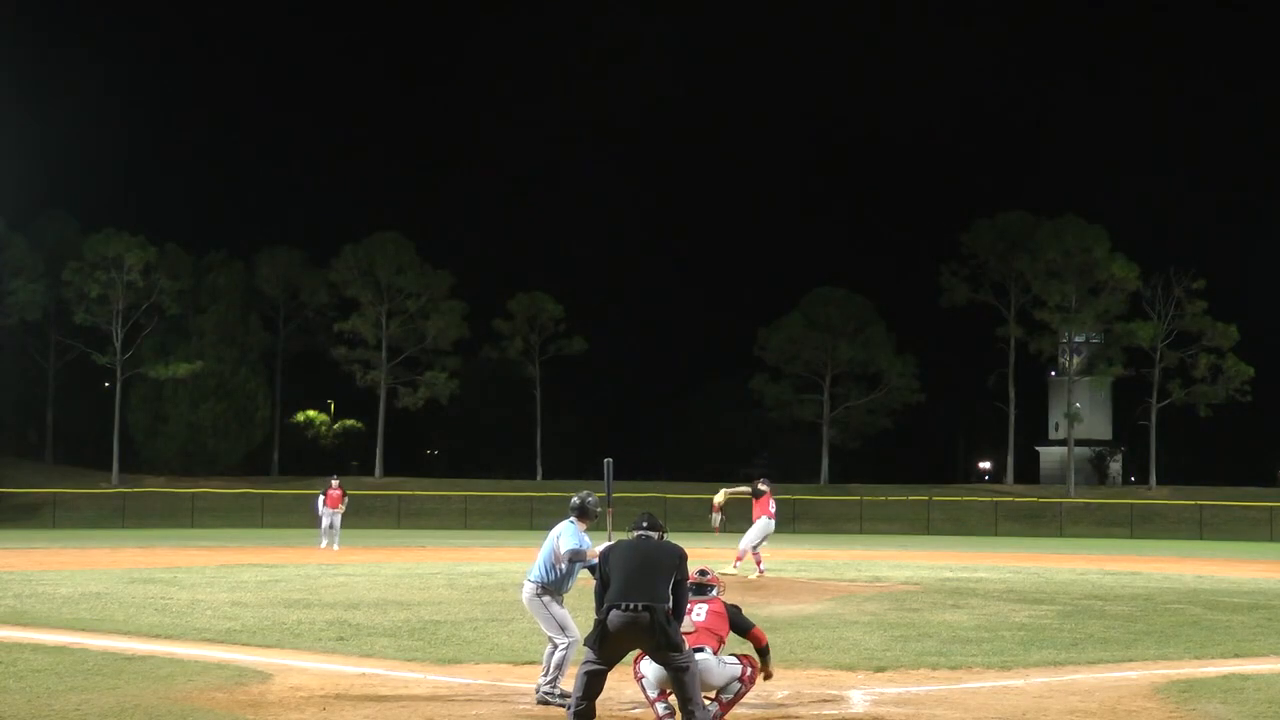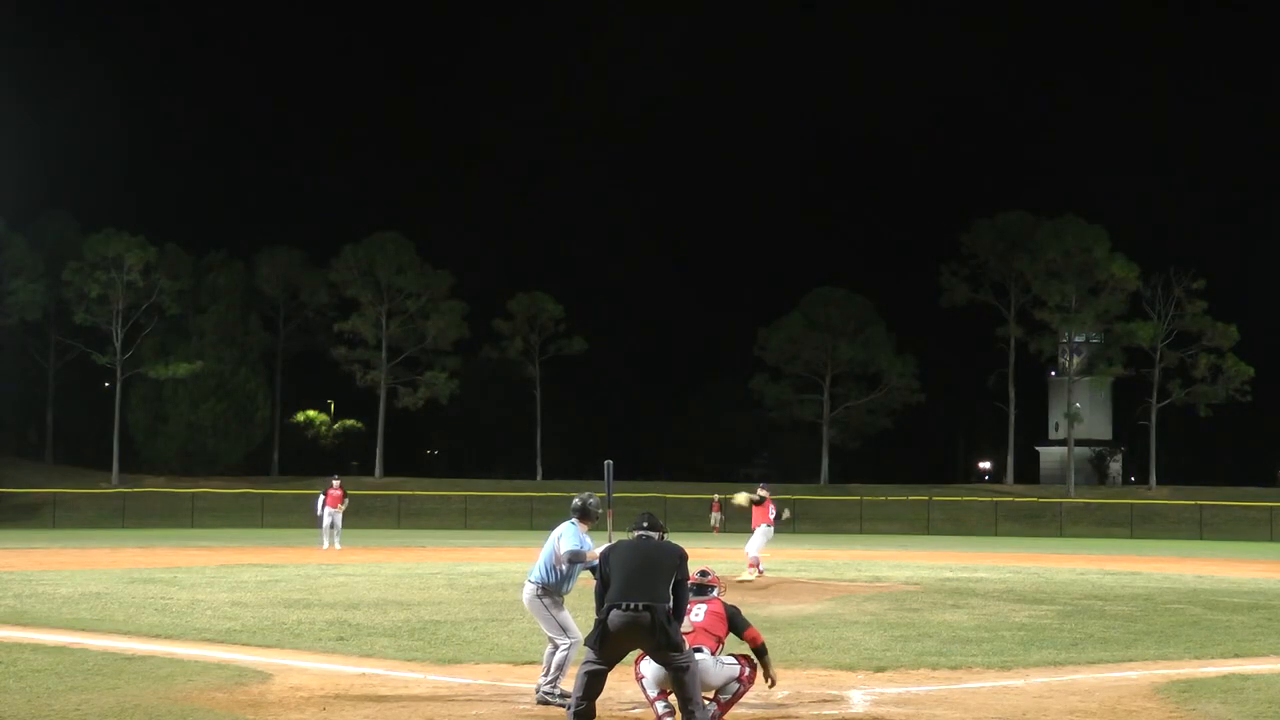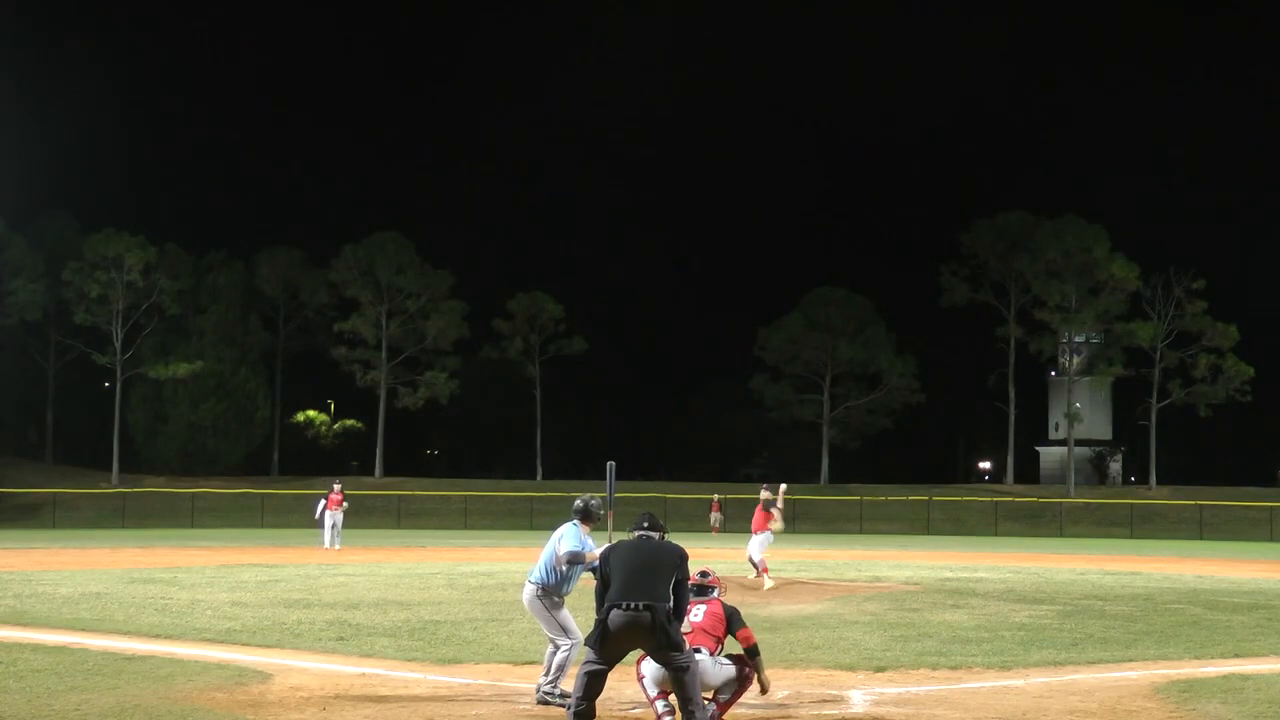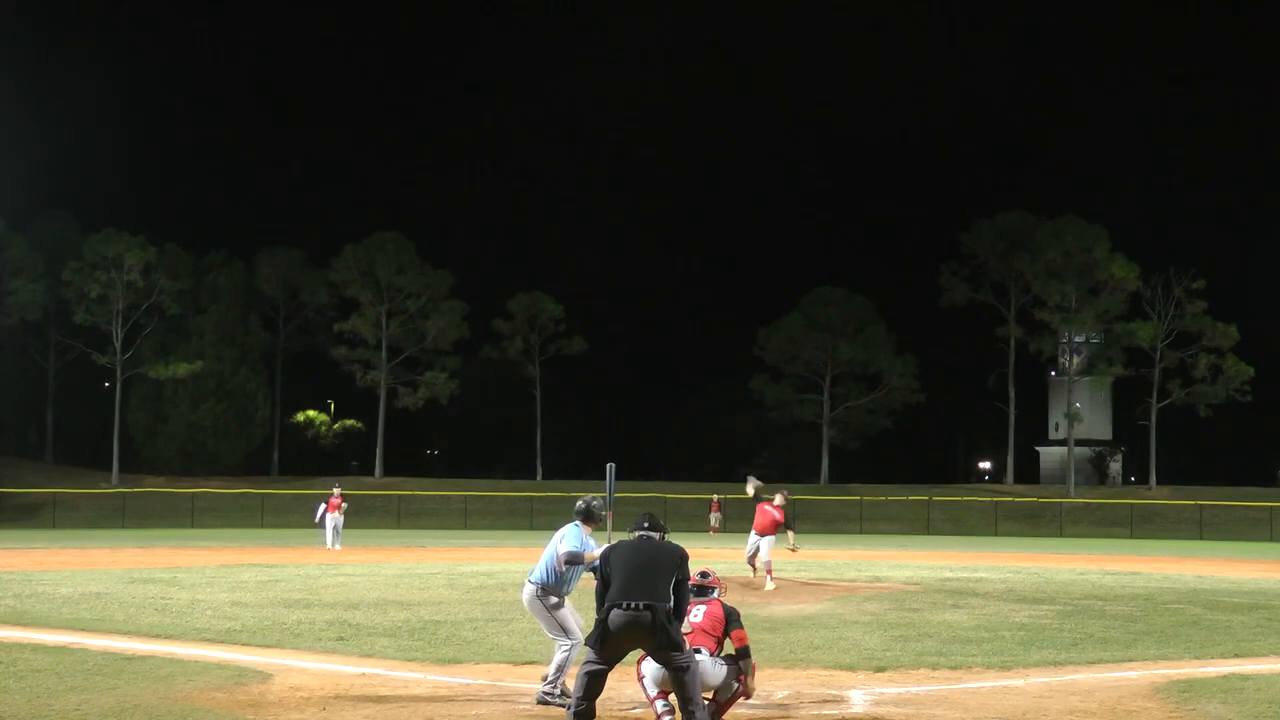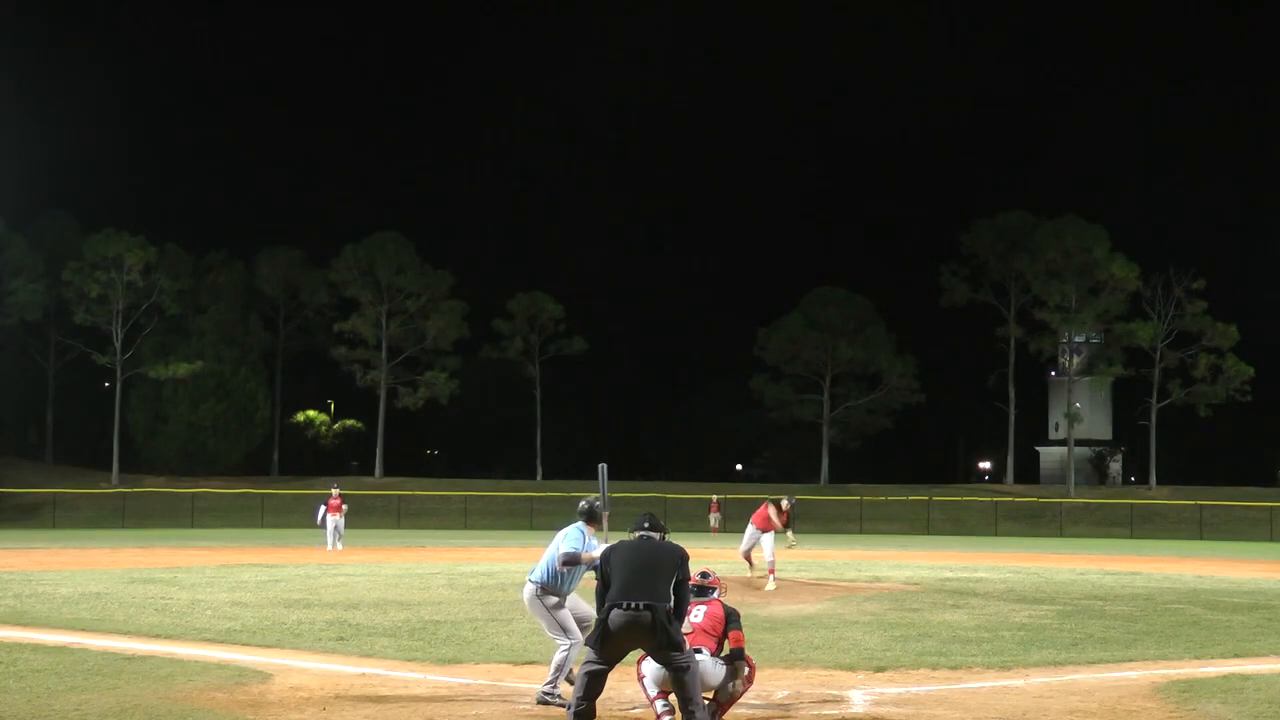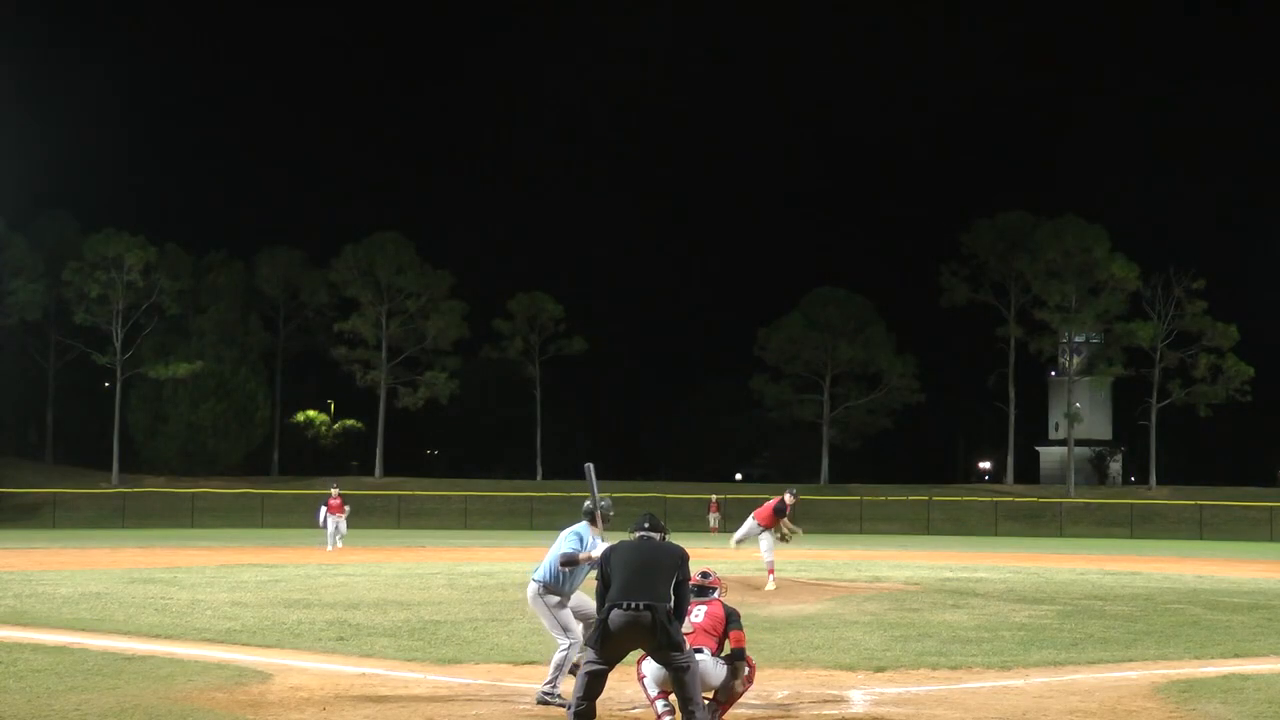
dt=0.1s
person 1, frame 1
left shoulder: (581, 536)
right shoulder: (569, 529)
left elbow: (596, 570)
right elbow: (570, 556)
right wrist: (599, 550)
left hip: (547, 592)
right hip: (539, 592)
left knee: (559, 638)
right knee: (570, 638)
left ankle: (546, 684)
right ankle: (548, 692)
person 1, frame 2
left shoulder: (584, 538)
right shoulder: (570, 530)
right elbow: (570, 557)
right wrist: (599, 552)
left hip: (548, 593)
right hip: (540, 593)
left knee: (559, 638)
right knee: (572, 639)
left ankle: (546, 684)
right ankle: (547, 692)
person 1, frame 3
left shoulder: (585, 539)
right shoulder: (571, 531)
right elbow: (569, 558)
right wrist: (599, 553)
left hip: (549, 594)
right hip: (540, 594)
left knee: (560, 639)
right knee: (573, 640)
left ankle: (546, 683)
right ankle: (548, 692)
person 1, frame 4
left shoulder: (589, 540)
right shoulder: (574, 532)
right elbow: (568, 558)
right wrist: (597, 555)
left hip: (554, 593)
right hip: (540, 593)
left knee: (567, 636)
right knee: (573, 640)
left ankle: (553, 676)
right ankle: (548, 692)
person 1, frame 5
left shoulder: (591, 540)
right shoulder: (576, 532)
right elbow: (566, 559)
right wrist: (595, 555)
left hip: (556, 592)
right hip: (541, 593)
left knee: (587, 618)
right knee: (572, 640)
left ankle: (562, 667)
right ankle: (548, 692)
person 1, frame 6
left shoulder: (597, 539)
right shoulder: (578, 533)
right elbow: (564, 559)
right wrist: (591, 555)
left hip: (562, 592)
right hip: (543, 592)
left knee: (596, 614)
right knee: (571, 639)
left ankle: (572, 663)
right ankle: (547, 693)
person 2, frame 1
left shoulder: (610, 551)
right shoulder: (675, 552)
left elbow: (599, 597)
right elbow: (681, 598)
left wrist: (605, 624)
right wrist: (673, 629)
left hip: (616, 618)
right hip: (655, 619)
left knee: (593, 665)
right knee: (683, 665)
person 2, frame 2
left shoulder: (611, 552)
right shoulder: (675, 552)
left elbow: (600, 596)
right elbow: (681, 597)
left wrist: (605, 625)
right wrist: (673, 628)
left hip: (616, 618)
right hip: (656, 619)
left knee: (592, 666)
right knee: (683, 665)
person 2, frame 3
left shoulder: (611, 551)
right shoulder: (676, 552)
left elbow: (600, 596)
right elbow: (682, 597)
left wrist: (605, 625)
right wrist: (673, 628)
left hip: (616, 618)
right hip: (656, 619)
left knee: (593, 666)
right knee: (684, 665)
person 2, frame 4
left shoulder: (611, 551)
right shoulder: (676, 552)
left elbow: (601, 596)
right elbow: (682, 597)
left wrist: (605, 624)
right wrist: (674, 628)
left hip: (616, 617)
right hip: (656, 619)
left knee: (593, 665)
right knee: (683, 665)
person 2, frame 5
left shoulder: (611, 551)
right shoulder: (676, 553)
left elbow: (601, 596)
right elbow: (682, 598)
left wrist: (605, 624)
right wrist: (674, 629)
left hip: (616, 617)
right hip: (656, 619)
left knee: (593, 666)
right knee: (684, 665)
person 2, frame 6
left shoulder: (611, 552)
right shoulder: (676, 553)
left elbow: (601, 595)
right elbow: (682, 597)
left wrist: (605, 625)
right wrist: (674, 628)
left hip: (616, 618)
right hip: (656, 619)
left knee: (593, 665)
right knee: (684, 664)
person 3, frame 1
right shoulder: (724, 608)
right elbow: (758, 637)
right wrist: (766, 666)
left hip: (663, 667)
right hip: (704, 664)
left knee: (641, 663)
right knee: (748, 667)
person 3, frame 2
right shoulder: (724, 608)
right elbow: (754, 638)
right wrist: (768, 669)
left hip: (662, 667)
right hip: (701, 664)
left knee: (643, 664)
right knee: (747, 667)
person 3, frame 3
right shoulder: (723, 609)
right elbow: (747, 639)
right wrist: (761, 673)
left hip: (661, 666)
right hip: (700, 665)
left knee: (644, 664)
right knee: (745, 666)
person 3, frame 4
right shoulder: (724, 609)
right elbow: (740, 642)
right wrist: (749, 678)
left hip: (661, 667)
right hip: (700, 666)
left knee: (644, 664)
right knee: (744, 666)
person 3, frame 5
right shoulder: (724, 610)
right elbow: (737, 643)
right wrist: (739, 682)
left hip: (662, 668)
right hip: (701, 666)
left knee: (644, 663)
right knee: (745, 666)
person 3, frame 6
right shoulder: (725, 610)
right elbow: (738, 643)
right wrist: (739, 680)
left hip: (664, 667)
right hip: (702, 666)
left knee: (645, 663)
right knee: (746, 666)
